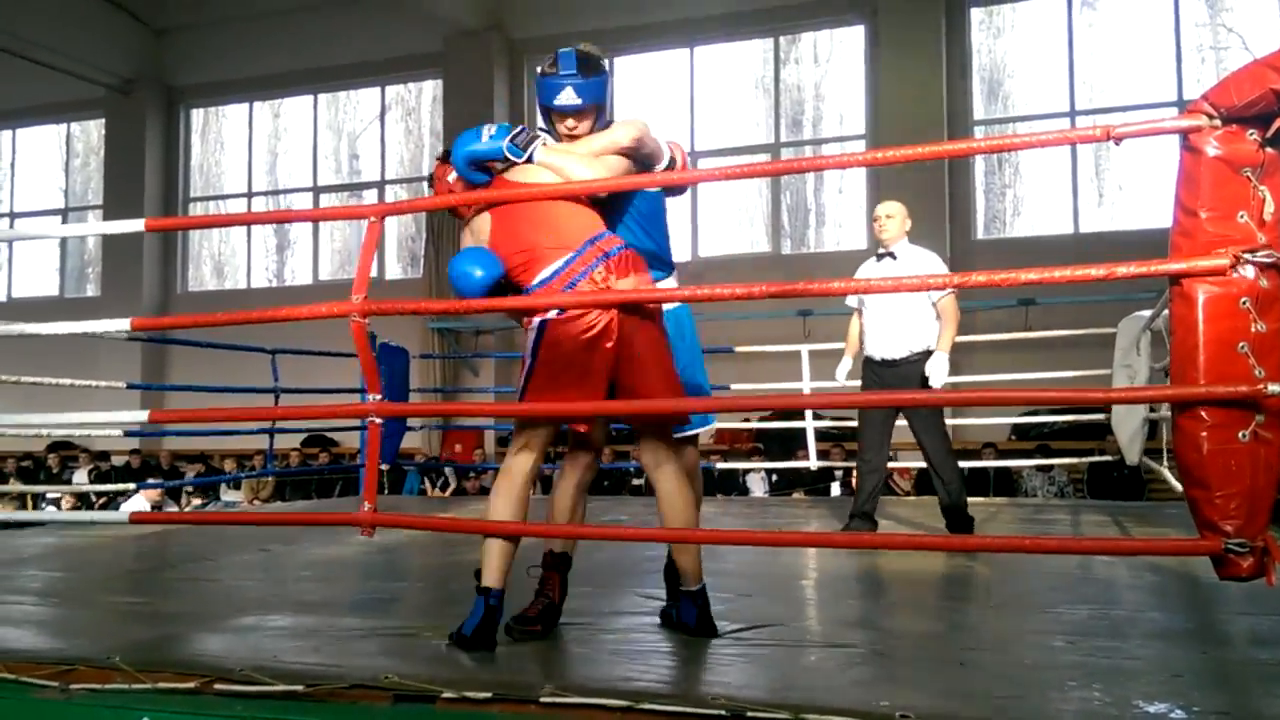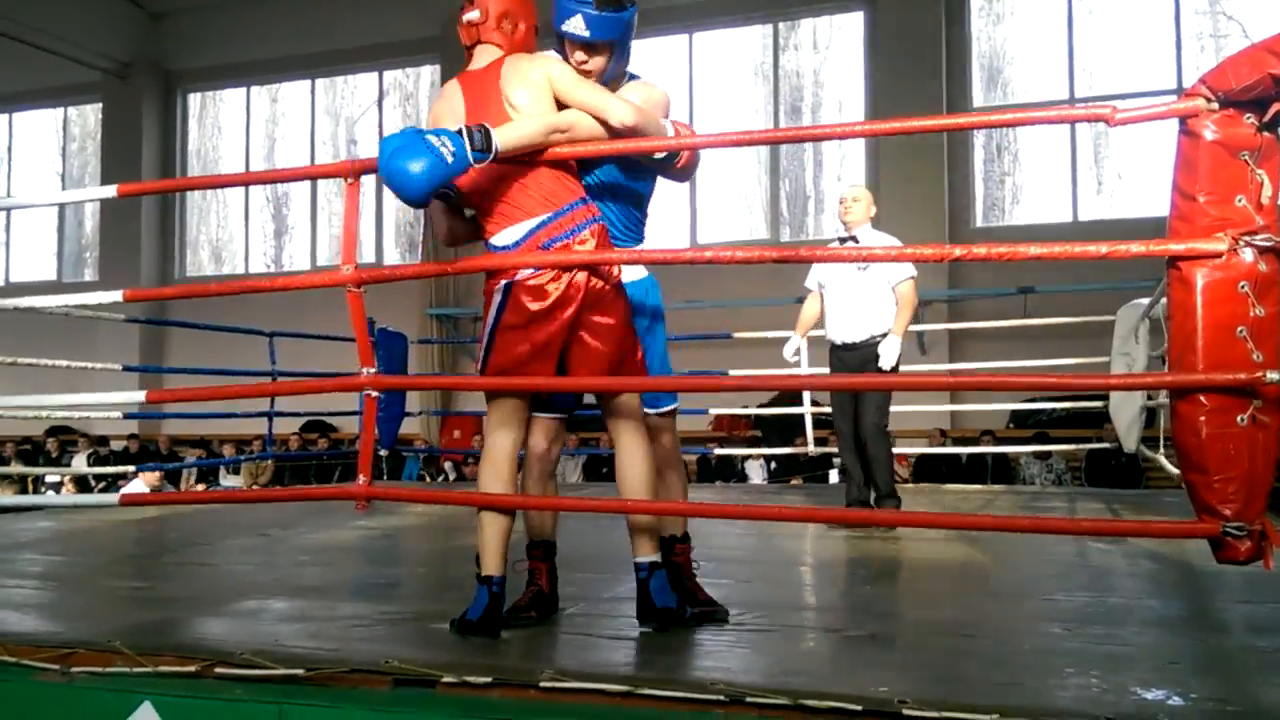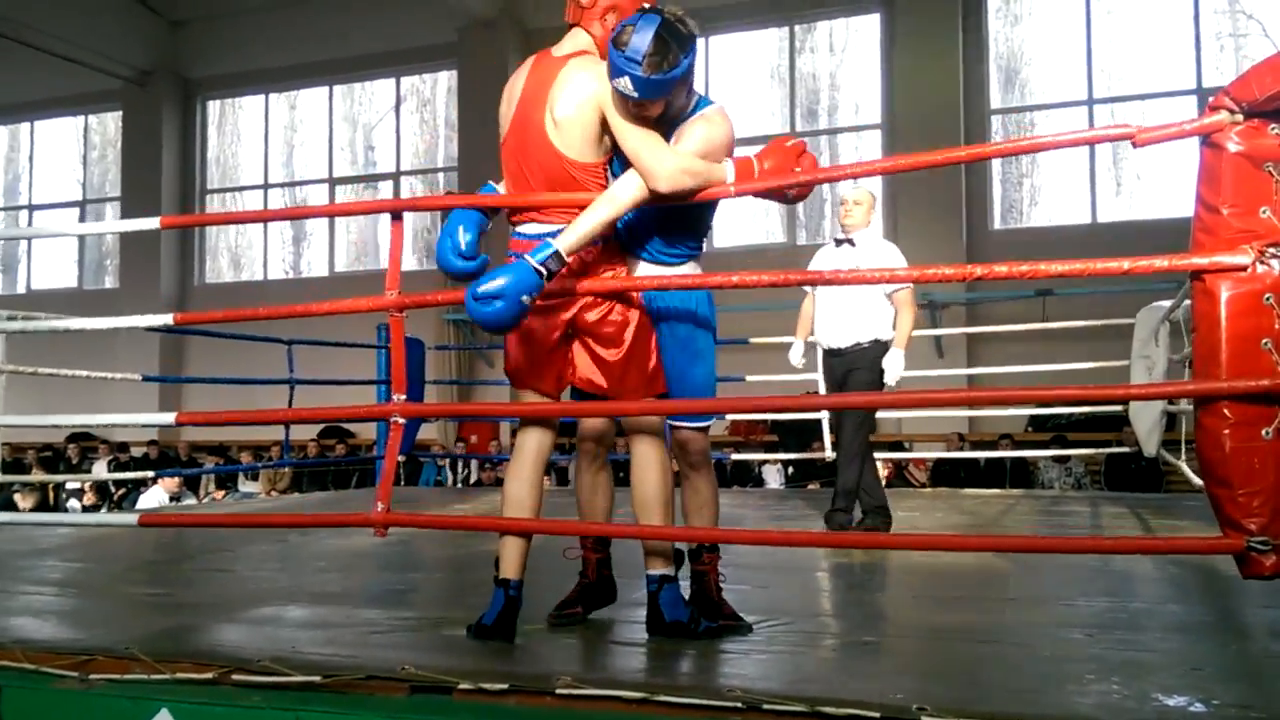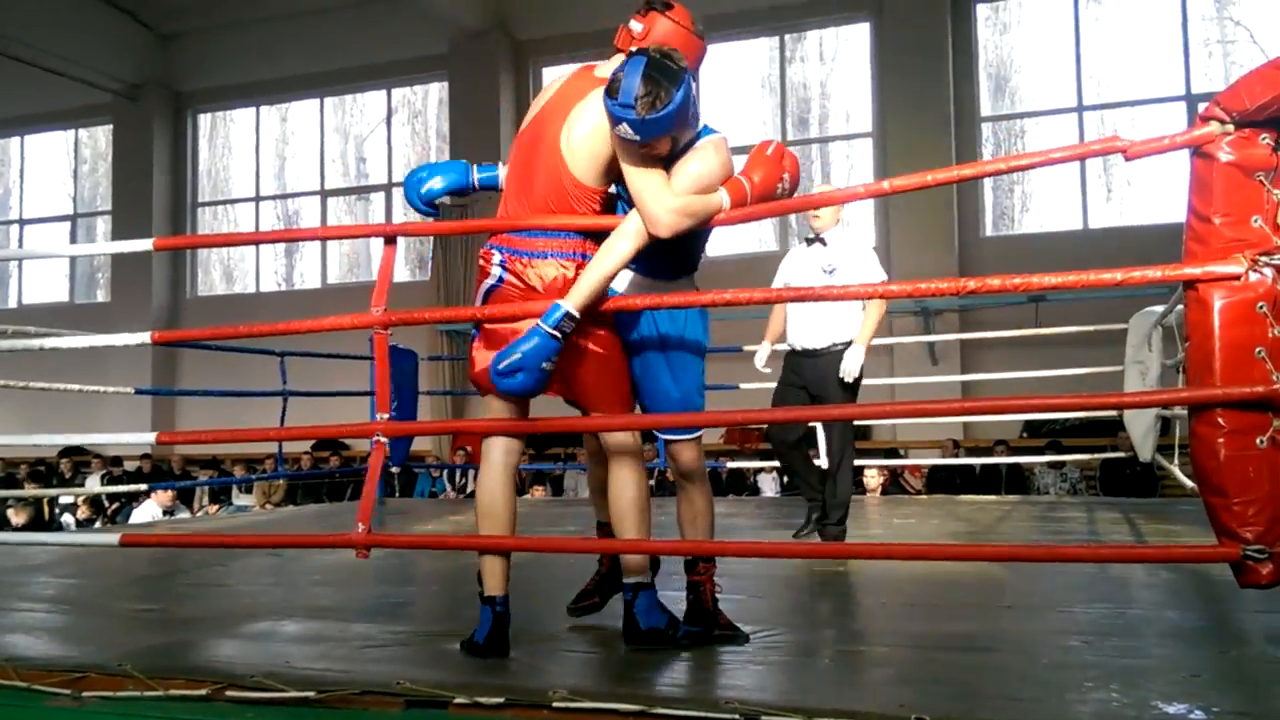
dt=0.4s
person 1, frame 1
left shoulder: (635, 137)
left elbow: (601, 161)
left hip: (660, 318)
left knee: (684, 455)
right knee: (581, 453)
left ankle: (681, 581)
right ankle: (550, 592)
person 1, frame 2
left shoulder: (645, 97)
left elbow: (580, 129)
left hip: (623, 289)
left knee: (659, 436)
right knee: (541, 442)
left ankle: (680, 575)
right ankle: (541, 582)
person 1, frame 3
left shoulder: (709, 126)
right shoulder: (623, 106)
left elbow: (633, 192)
left hip: (677, 294)
left knee: (693, 443)
right knee: (593, 432)
left ankle: (706, 587)
right ankle: (596, 571)
person 1, frame 4
left shoulder: (709, 157)
right shoulder: (626, 128)
left elbow: (645, 229)
left hip: (666, 315)
right hip: (606, 297)
left knee: (685, 455)
right knee: (598, 439)
left ankle: (702, 599)
right ankle: (612, 559)
person 2, frame 1
left shoulder: (469, 232)
right shoulder: (535, 157)
left hip: (561, 309)
right hip: (624, 282)
left knee: (522, 454)
right knee: (658, 449)
left ankle: (486, 606)
right ankle: (692, 601)
person 2, frame 2
left shoulder: (445, 103)
right shoulder: (539, 67)
left elbow: (446, 231)
right elbow: (622, 118)
right wrist: (672, 138)
left hip: (518, 269)
right hip: (585, 251)
left knee: (504, 424)
right knee: (625, 416)
left ankle: (489, 593)
right ankle: (651, 579)
person 2, frame 3
left shoulder: (519, 77)
right shoulder: (601, 78)
right elbow: (666, 175)
right wrist: (754, 171)
left hip: (525, 267)
right hip: (591, 270)
left knee: (534, 432)
right knee: (644, 428)
left ankle: (505, 597)
right ankle: (663, 595)
person 2, frame 4
left shoulder: (561, 85)
right elbow: (663, 218)
right wrist: (742, 190)
left hip: (504, 273)
right hip: (567, 283)
left knee: (501, 442)
right knee: (620, 439)
left ankle: (493, 614)
right ankle: (638, 596)
person 3, frame 1
left shoulder: (926, 262)
right shoulder: (865, 270)
left elbow: (949, 311)
right elbow: (857, 318)
left wrist: (942, 354)
right wrist: (848, 357)
left hip: (915, 367)
right hip: (875, 369)
left knee: (935, 444)
right knee: (870, 445)
left ankle: (958, 519)
right ankle: (861, 519)
person 3, frame 2
left shoulder: (887, 247)
left elbow: (908, 297)
right elbow: (814, 300)
left wrist: (894, 337)
right wrist: (797, 336)
left hip: (875, 350)
right hip: (840, 353)
left knee: (871, 426)
right knee: (845, 431)
left ankle: (886, 497)
right ankle: (856, 504)
person 3, frame 3
left shoulder: (883, 252)
right shoulder: (823, 255)
left elbow: (905, 304)
right elbow: (810, 300)
left wrist: (897, 350)
right wrist: (800, 340)
left hip: (867, 355)
right hip: (832, 357)
left knee: (852, 435)
right knee: (850, 437)
left ankle: (841, 513)
right ankle: (876, 513)
person 3, frame 4
left shoulder: (856, 250)
right shoulder: (794, 256)
left elbow: (877, 302)
right elbow: (781, 303)
left wrist: (860, 346)
right wrist: (767, 343)
left hip: (837, 358)
right hip: (798, 359)
left knee: (838, 443)
right knee: (780, 434)
left ankle: (834, 523)
right ankle: (818, 500)
